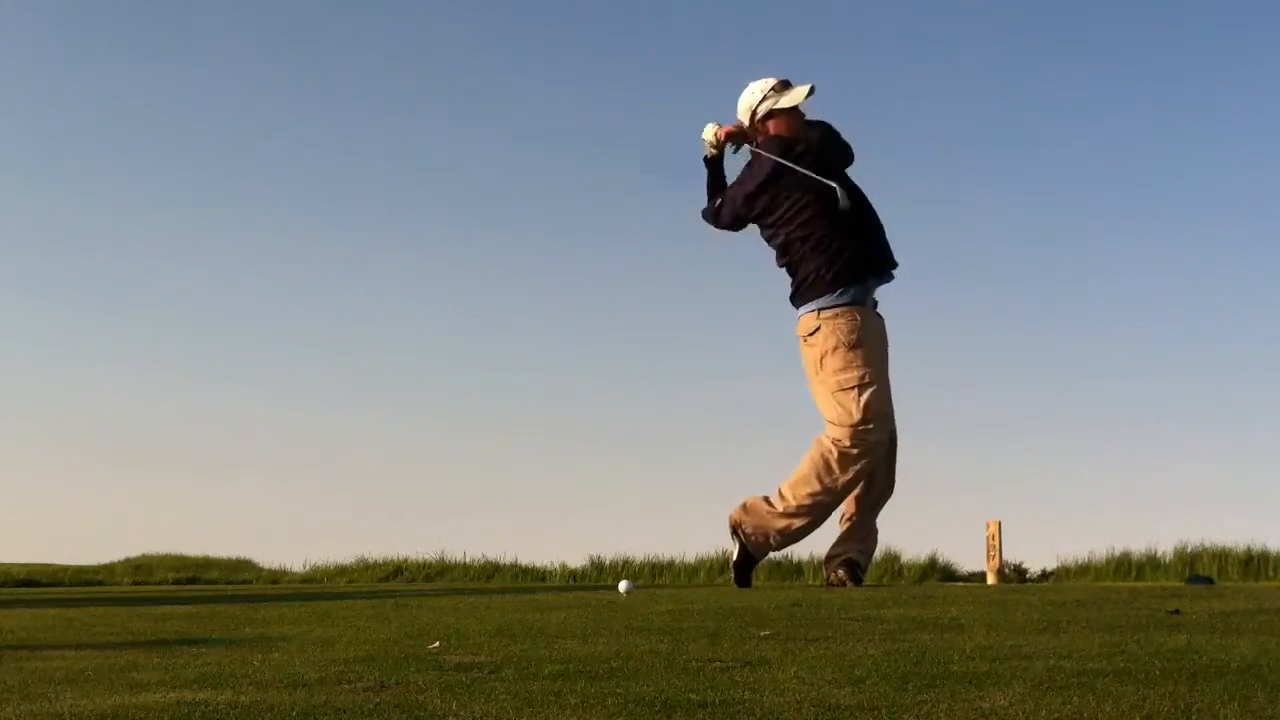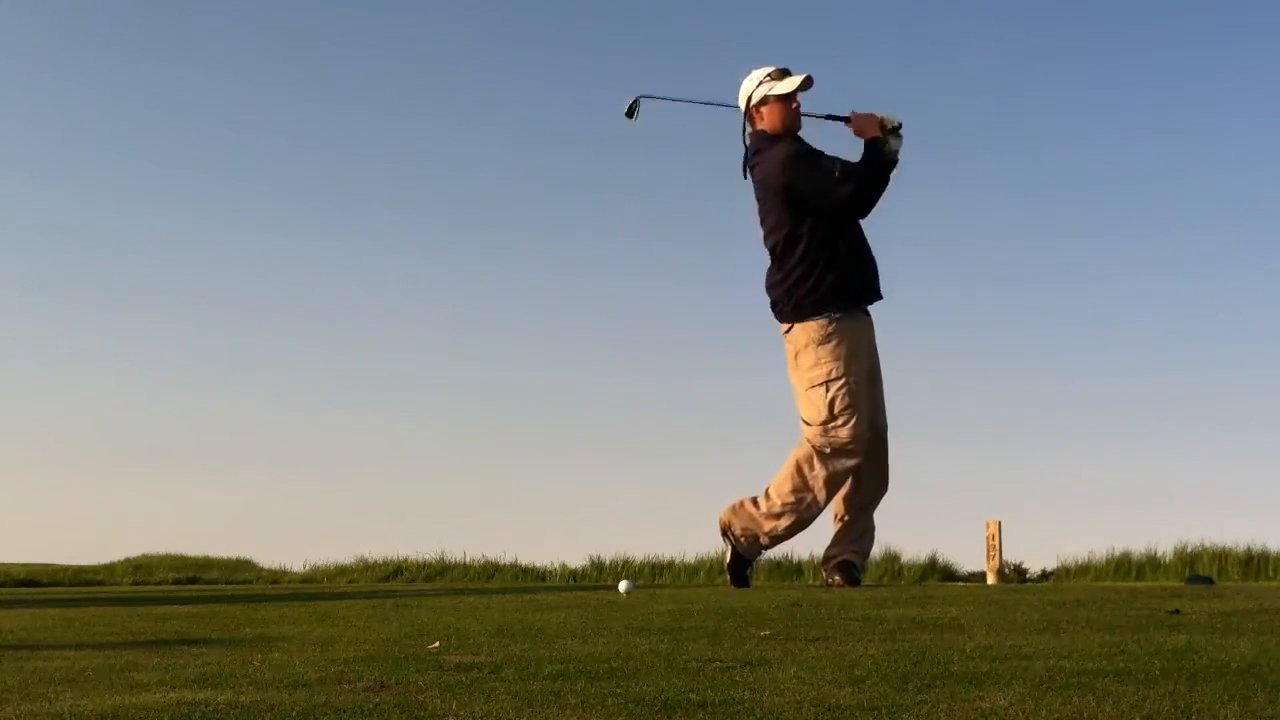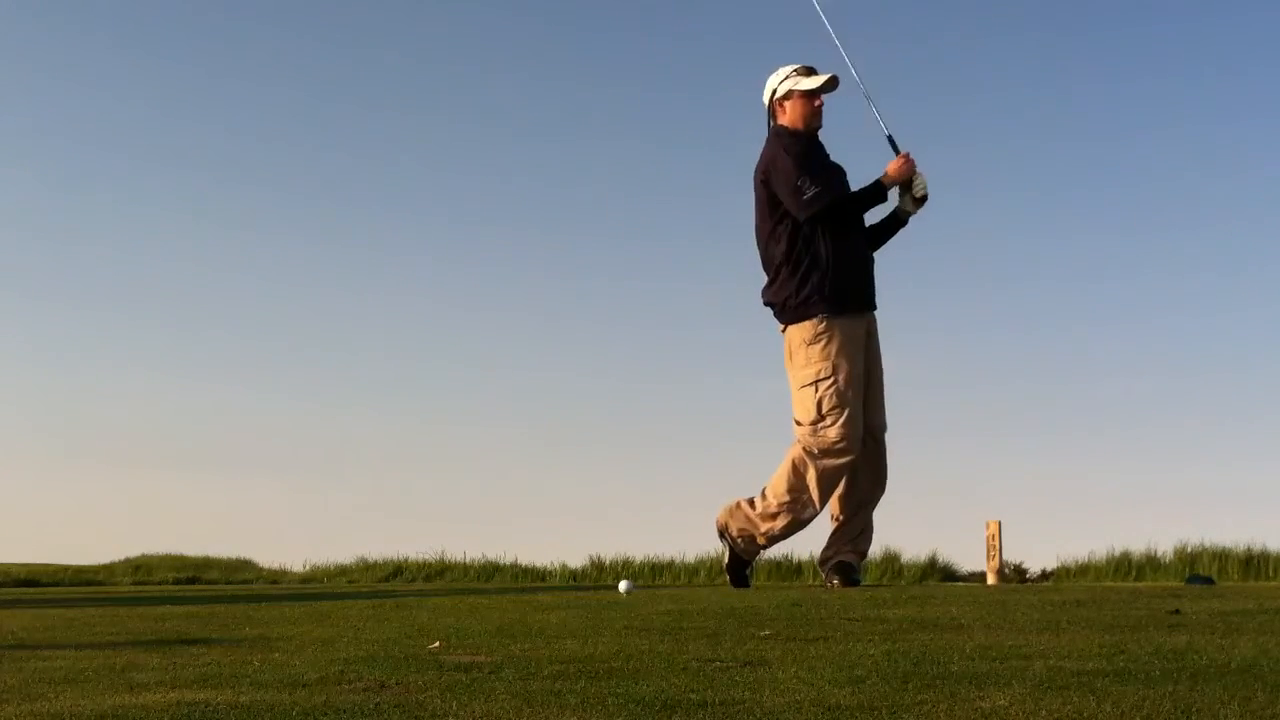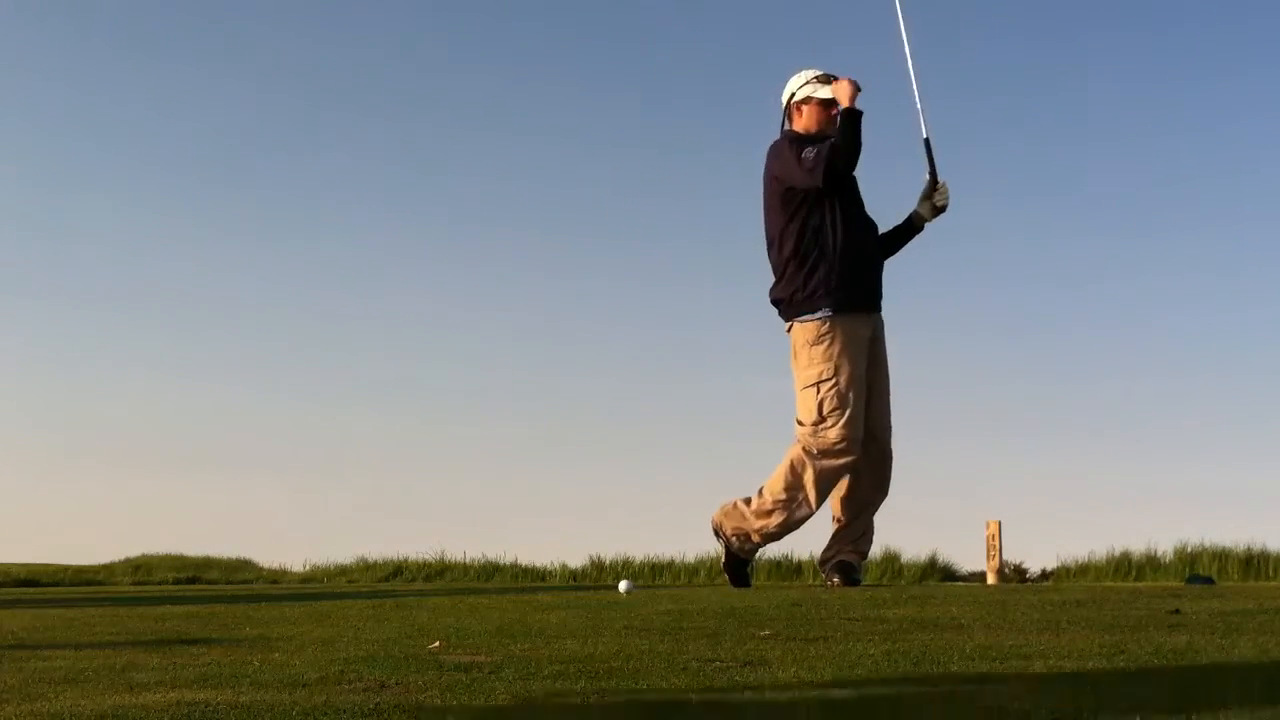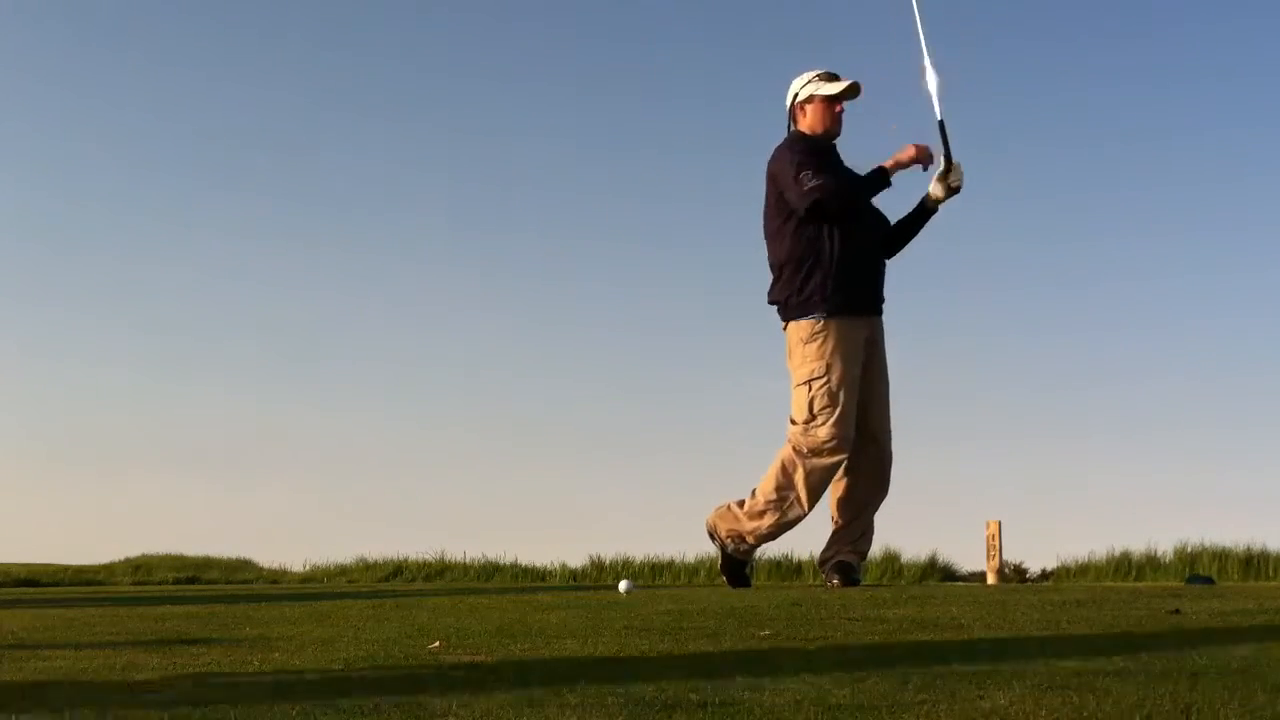
dt=0.4s
person 1, frame 1
left shoulder: (751, 182)
right shoulder: (812, 149)
left elbow: (715, 214)
right elbow: (834, 144)
left wrist: (714, 154)
right wrist: (747, 133)
left hip: (840, 311)
right hip: (839, 312)
left knee: (877, 439)
right knee: (855, 434)
left ankle: (851, 556)
right ankle: (758, 528)
person 1, frame 2
left shoulder: (780, 159)
right shoulder: (788, 158)
left elbow: (855, 205)
right elbow: (855, 190)
left wrist: (886, 145)
right wrist: (874, 141)
left hip: (845, 315)
right hip: (820, 320)
left knee: (869, 440)
right knee: (836, 436)
left ankle: (846, 558)
right ankle: (748, 529)
person 1, frame 3
left shoulder: (820, 163)
right shoulder: (783, 154)
right elbow: (822, 212)
left wrist: (902, 210)
right wrist: (885, 181)
left hip: (854, 314)
right hip: (817, 317)
left knee: (868, 443)
right knee: (829, 439)
left ankle: (844, 558)
right ankle: (744, 531)
person 1, frame 4
left shoulder: (826, 170)
right shoulder: (788, 154)
left elbow: (867, 249)
right elbow: (839, 163)
left wrist: (920, 216)
right wrist: (851, 106)
left hip: (862, 316)
right hip: (823, 318)
left knee: (873, 445)
right knee: (831, 439)
left ankle: (845, 559)
right ankle: (740, 529)
person 1, frame 5
left shoulder: (840, 177)
right shoulder: (792, 155)
left elbow: (883, 244)
right elbow: (825, 198)
left wrist: (932, 198)
right wrist: (891, 167)
left hip: (863, 318)
right hip: (819, 318)
left knee: (871, 446)
right knee: (822, 439)
left ankle: (845, 558)
right ankle: (736, 531)
